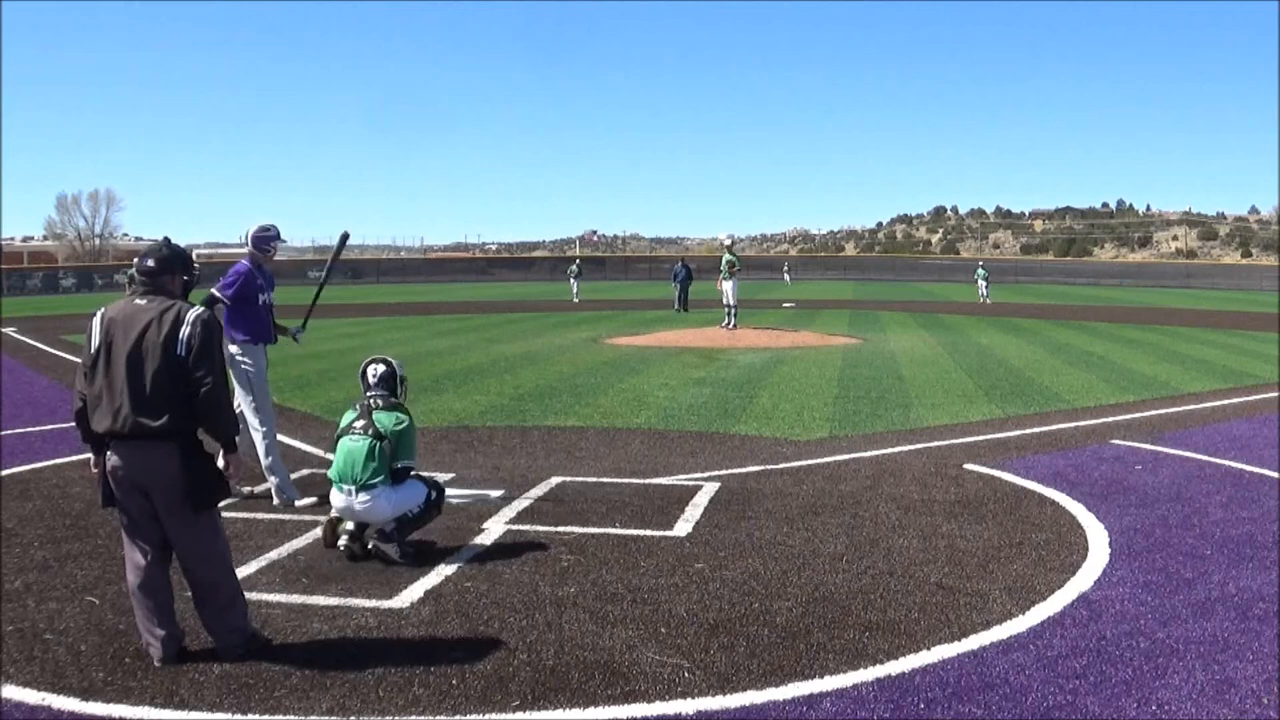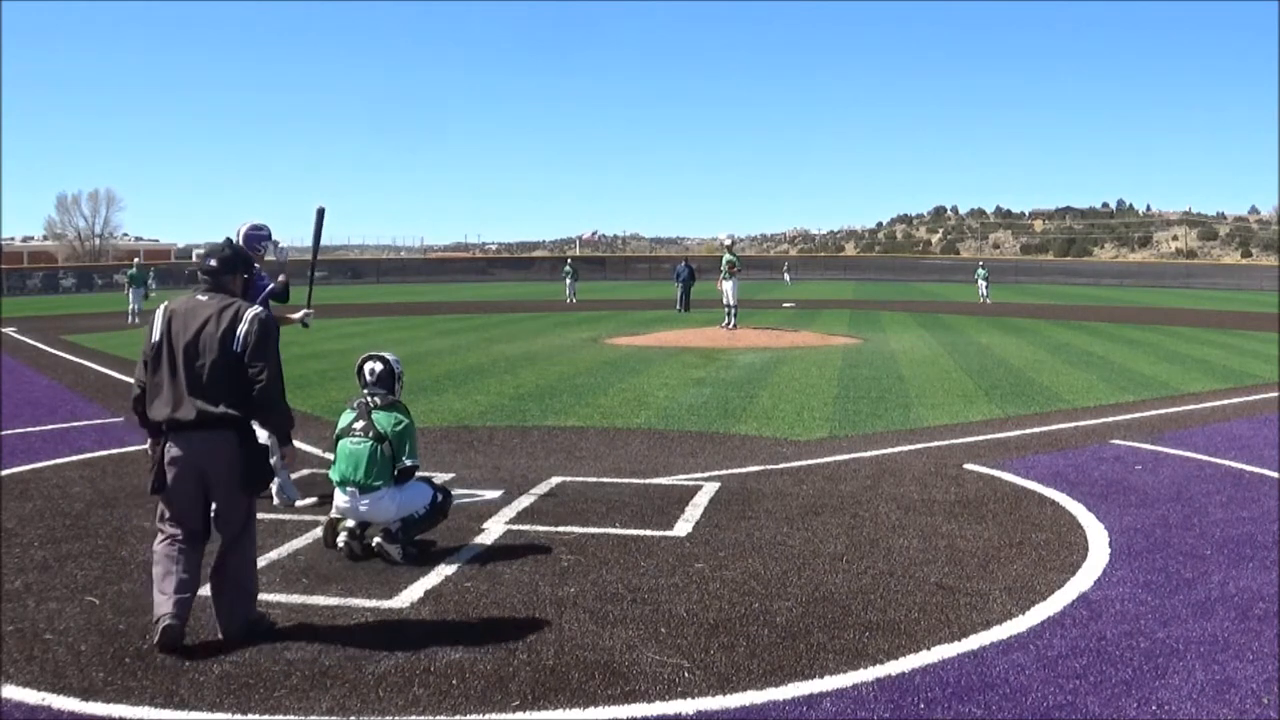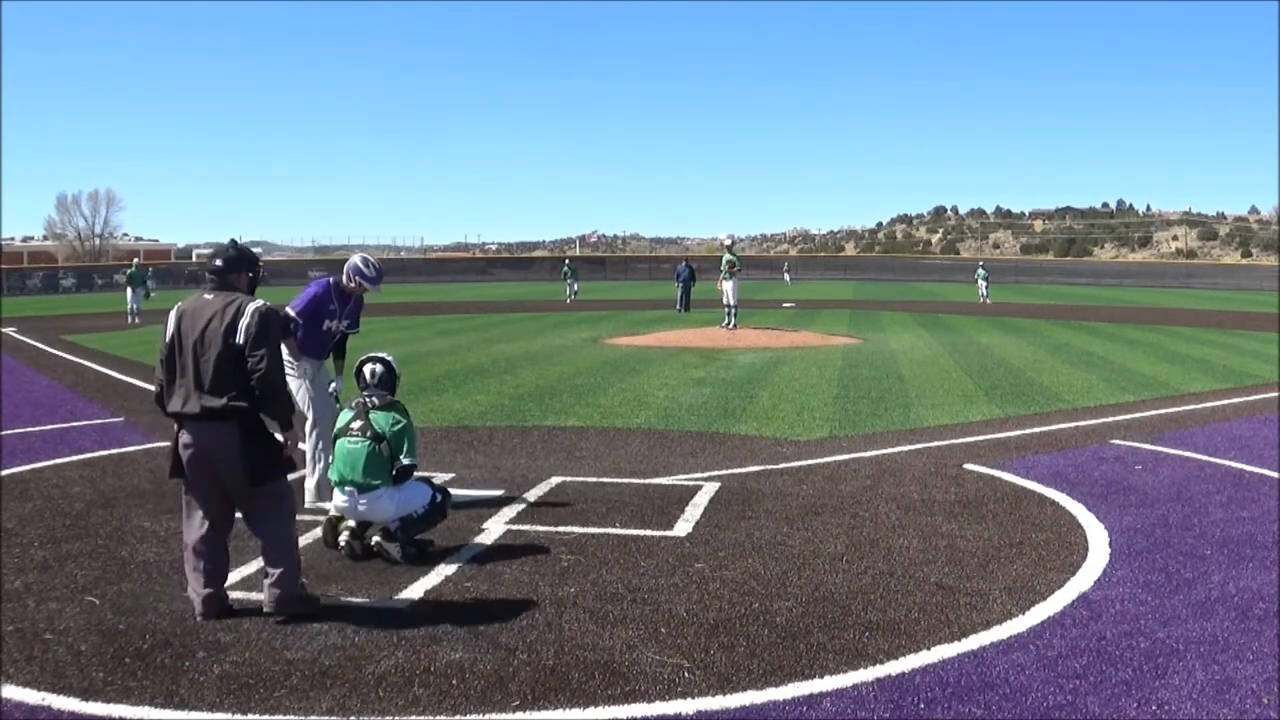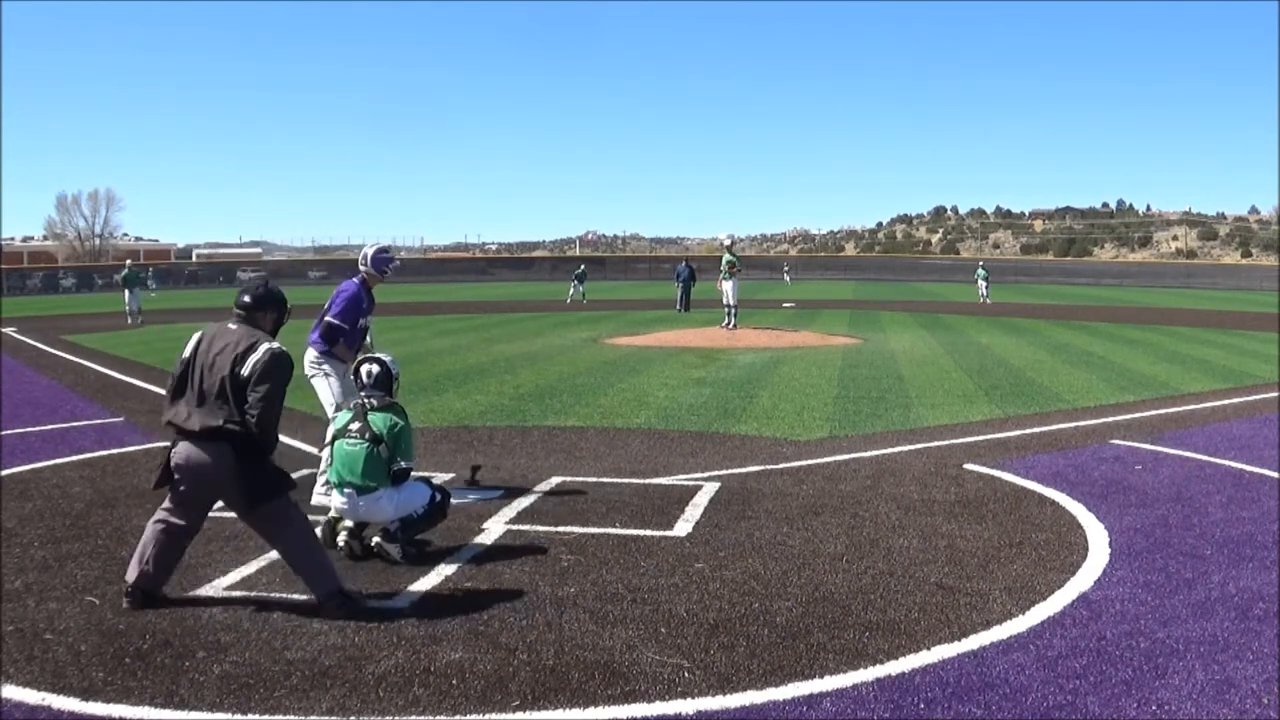
dt=1s
person 1, frame 1
left shoulder: (104, 320)
right shoulder: (192, 320)
left elbow: (85, 392)
right elbow: (210, 392)
left wrist: (96, 446)
right wrist: (228, 443)
left hip: (120, 454)
right hip: (174, 453)
left knee: (142, 553)
right knee: (204, 550)
left ankle: (161, 644)
right ankle: (233, 636)
person 1, frame 2
left shoulder: (166, 313)
right shoulder: (249, 318)
left elbow: (144, 383)
right elbow: (265, 388)
left wrist: (154, 431)
right wrist: (283, 435)
left hip: (176, 442)
right hip: (228, 441)
left knee: (175, 533)
right knee: (236, 532)
left ankle: (169, 617)
right ankle: (236, 619)
person 1, frame 3
left shoulder: (180, 312)
right shoulder: (255, 312)
left elbow: (164, 379)
right elbow: (266, 378)
right wrist: (286, 423)
left hip: (191, 432)
right hip: (238, 431)
left knee: (203, 520)
right knee: (273, 509)
left ankle: (207, 598)
right ankle: (283, 592)
person 1, frame 4
left shoulder: (201, 337)
right shoulder: (269, 354)
left elbow: (173, 393)
right elbow: (260, 419)
right wrist: (264, 450)
left hip: (187, 450)
right hip: (232, 456)
left knee: (172, 521)
right knee: (288, 526)
left ankle: (139, 588)
right ankle: (332, 596)
person 2, frame 1
left shoulder: (266, 275)
right shoulder: (242, 273)
right elbow: (207, 304)
left wrist: (287, 331)
left hip: (256, 352)
right hip: (245, 354)
left knee: (241, 419)
right knee: (262, 423)
right ankle: (283, 492)
person 2, frame 2
left shoulder: (249, 272)
left elbow: (264, 316)
right elbow: (281, 295)
left wrist: (296, 318)
right wrist: (282, 263)
right ankle: (284, 492)
person 2, frame 3
left shoulder: (355, 301)
right shoulder: (319, 291)
right elbow: (284, 326)
left wrist: (338, 377)
right wrist: (299, 360)
left hip: (318, 364)
right hip: (297, 362)
left knee: (330, 417)
right knee: (319, 422)
left ankle: (319, 473)
right ankle: (318, 495)
person 2, frame 4
left shoulder: (366, 295)
right shoulder: (352, 292)
right elbow: (327, 335)
left wrist: (370, 355)
right wrist: (354, 360)
left hip: (338, 363)
right hip: (323, 361)
right ankle: (323, 490)
person 3, frame 1
left shoulder: (350, 414)
right shoulder: (399, 418)
left elbow: (341, 462)
right elbow: (401, 473)
right wrist: (387, 485)
left hip: (339, 499)
right hip: (371, 502)
right knee: (433, 491)
left ankle: (350, 533)
right ankle: (389, 537)
person 3, frame 2
left shoulder: (348, 414)
right shoulder: (398, 418)
left elbow: (338, 461)
right elbow: (407, 472)
left hip: (343, 502)
right hip: (377, 503)
right knee: (440, 497)
left ankle: (350, 528)
right ankle: (392, 536)
person 3, frame 3
left shoulder: (346, 414)
right shoulder: (396, 417)
left elbow: (335, 464)
right elbow: (405, 471)
left hip: (342, 501)
right hip: (376, 502)
right knee: (439, 496)
left ankle: (352, 528)
right ankle: (393, 534)
person 3, frame 4
left shoulder: (342, 416)
right shoulder: (394, 419)
left elbow: (329, 463)
right elbow: (401, 474)
left hip: (342, 503)
right hip: (376, 504)
right knee: (438, 497)
left ankle: (350, 529)
right ankle: (392, 535)
